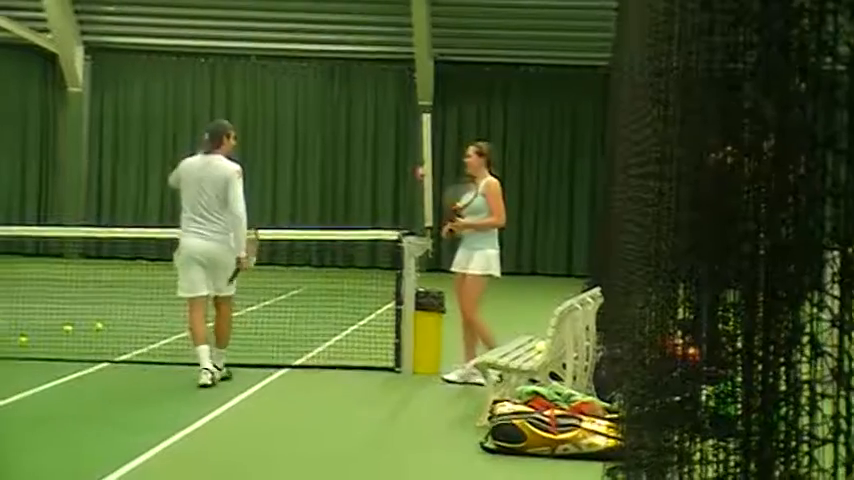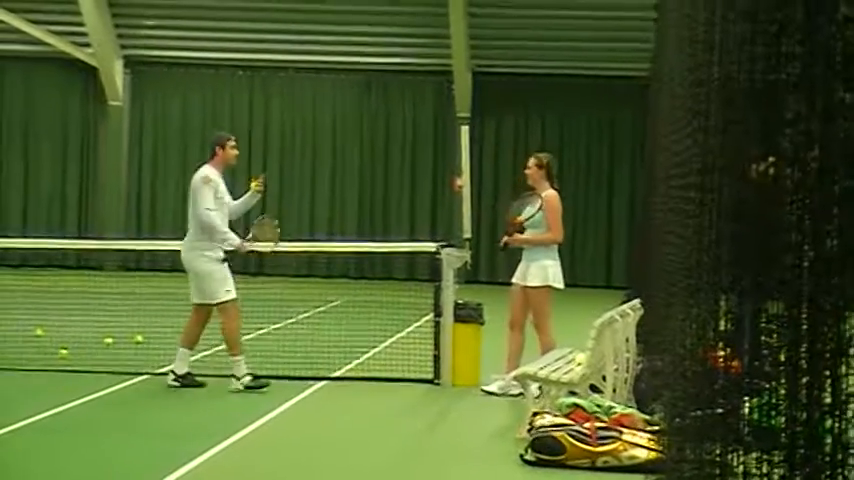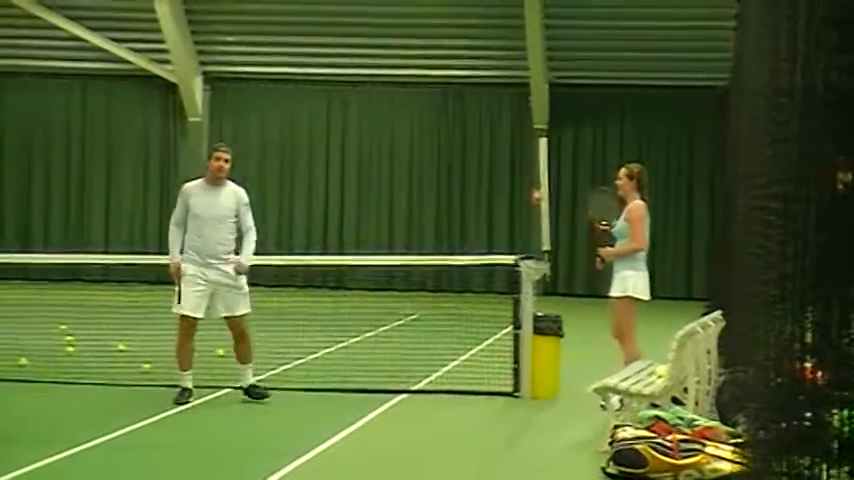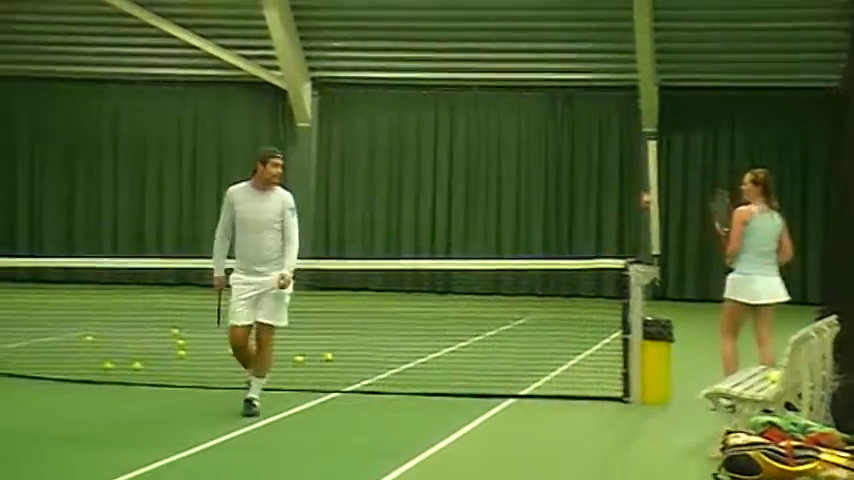
dt=0.7s
person 1, frame 1
left shoulder: (187, 165)
right shoulder: (232, 170)
left elbow: (173, 182)
right elbow: (237, 212)
right wrist: (241, 251)
left hip: (191, 244)
right hip: (221, 245)
left knee: (196, 308)
right knee: (223, 306)
left ankle: (206, 369)
right ankle: (218, 366)
person 1, frame 2
left shoulder: (217, 180)
right shoulder: (206, 176)
left elbow: (230, 211)
right elbow: (205, 214)
left wrist: (252, 195)
right wrist: (233, 241)
left hip: (207, 254)
right hip: (205, 254)
left knee: (201, 312)
right knee: (230, 310)
left ankle: (179, 371)
right ankle: (241, 374)
person 1, frame 3
left shoulder: (238, 194)
right shoulder: (189, 190)
left elbow: (249, 231)
right elbow: (176, 225)
left wrist: (245, 259)
right wrist: (174, 258)
left hip: (228, 270)
right hip: (194, 269)
left knee: (240, 329)
right knee: (186, 328)
left ankle: (247, 383)
right ankle: (185, 386)
person 1, frame 4
left shoulder: (285, 198)
right shoulder: (234, 194)
left elbow: (292, 239)
right elbow: (223, 233)
left wrist: (287, 271)
right wrist: (218, 269)
left hip: (273, 278)
right hip: (243, 276)
left knee: (265, 339)
right knee: (237, 340)
left ankle: (254, 395)
right ankle: (255, 375)
person 2, frame 1
left shoulder: (491, 184)
right shoulder: (470, 186)
left elbow: (499, 220)
left wrist: (468, 224)
right wrist: (454, 228)
left hip: (482, 253)
right hip: (465, 251)
left knee: (470, 312)
right knee: (465, 313)
right ankle: (469, 367)
person 2, frame 2
left shoulder: (551, 197)
left elbow: (556, 236)
left wrist: (525, 239)
right wrist: (516, 240)
left hip: (542, 266)
right hip: (526, 265)
left knee: (541, 326)
right knee: (515, 323)
right ankle: (510, 380)
person 2, frame 3
left shoulder: (636, 207)
right shoulder: (631, 208)
left elbow: (639, 244)
left wrist: (611, 252)
right wrist: (611, 253)
left hip: (629, 276)
right hip: (624, 274)
left knee: (626, 338)
right knee: (620, 335)
person 2, frame 4
left shoulder: (742, 212)
right shoulder: (777, 217)
left elbow: (733, 250)
right elbow: (787, 254)
left wrist: (730, 259)
left hip: (744, 280)
right hip: (769, 281)
left knee: (728, 336)
right knee: (764, 340)
